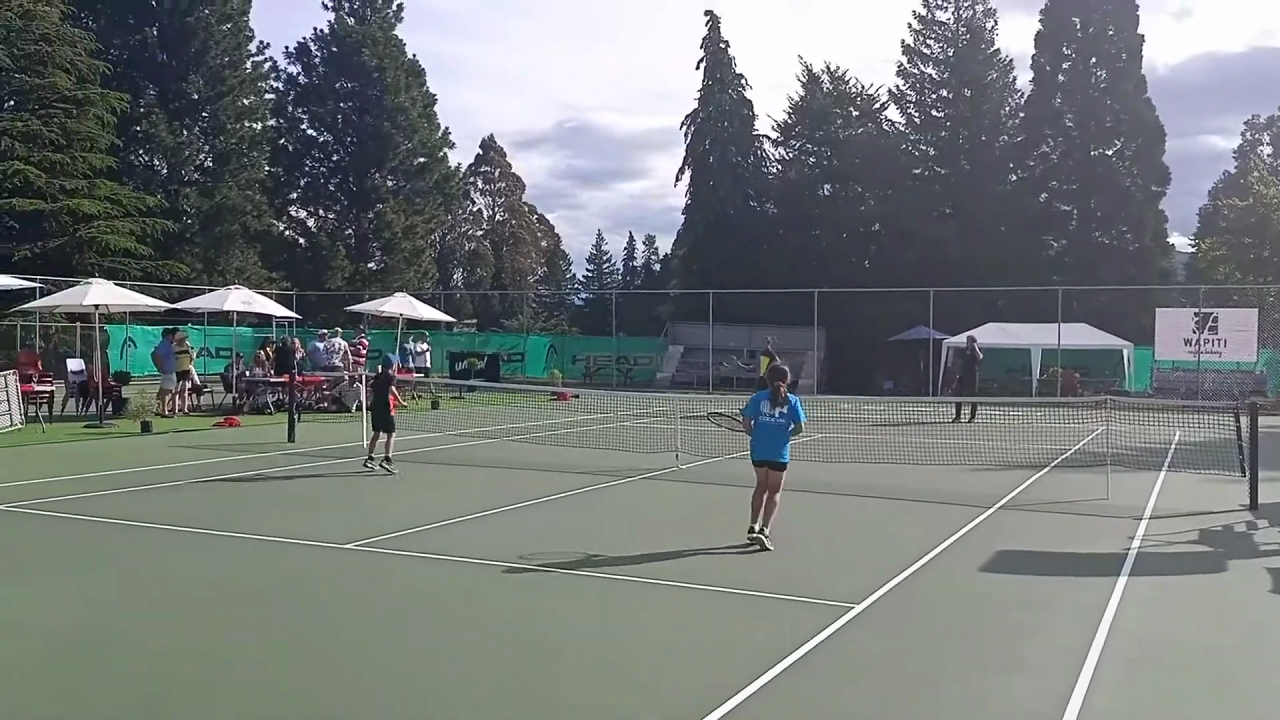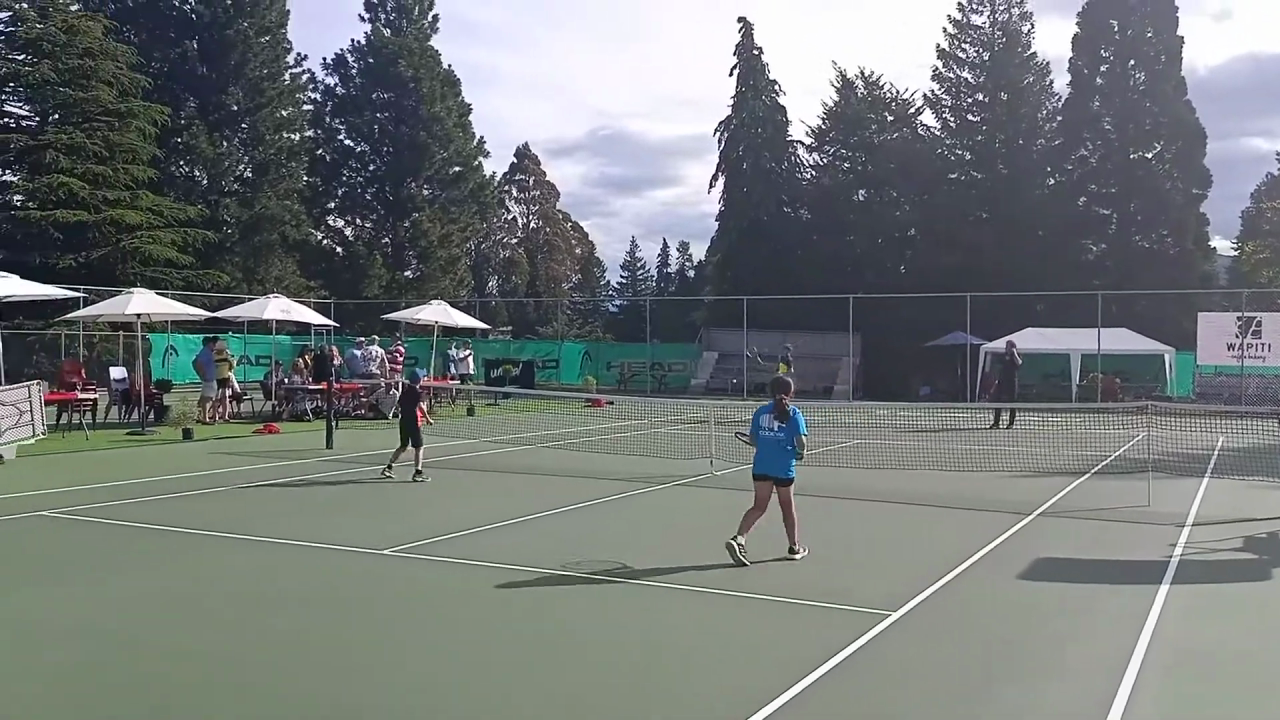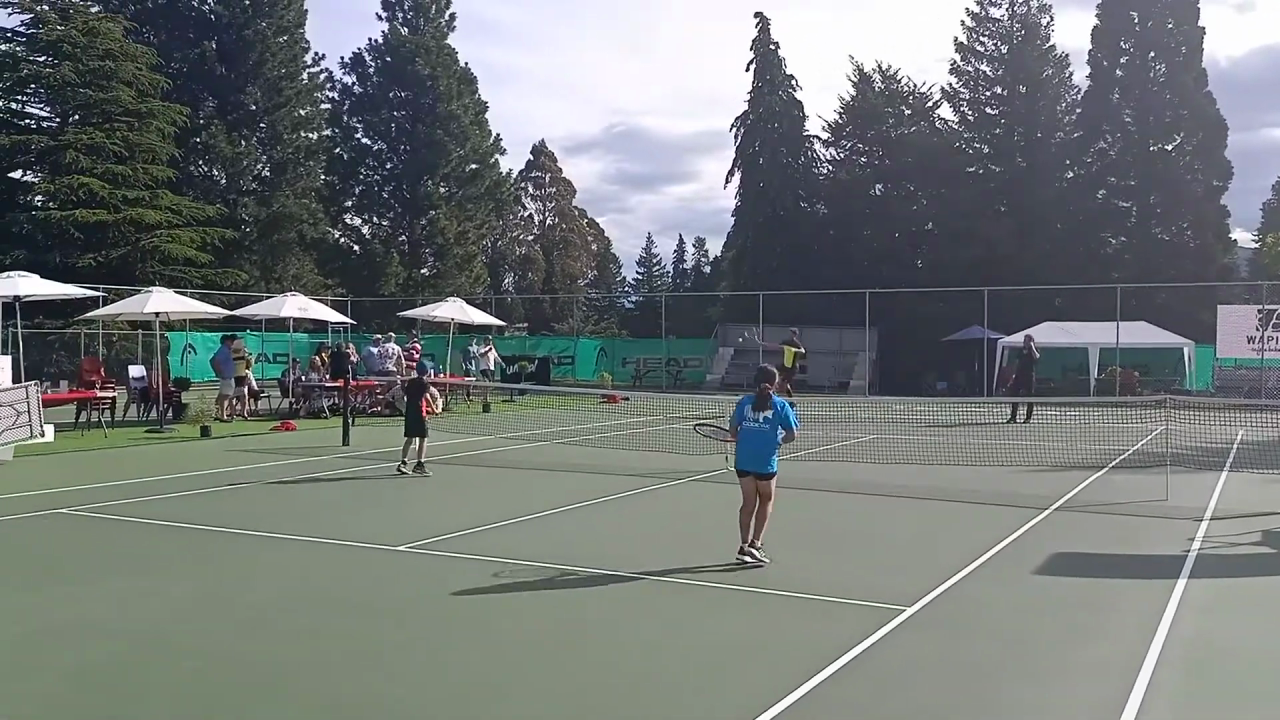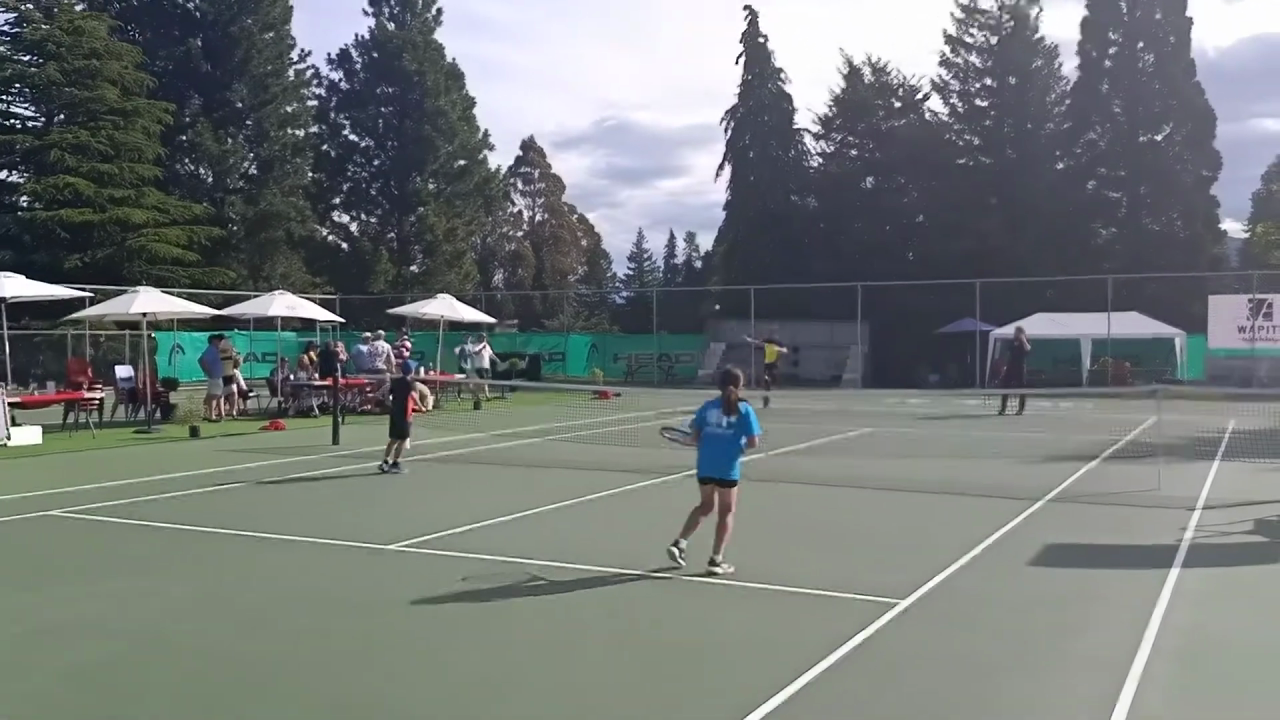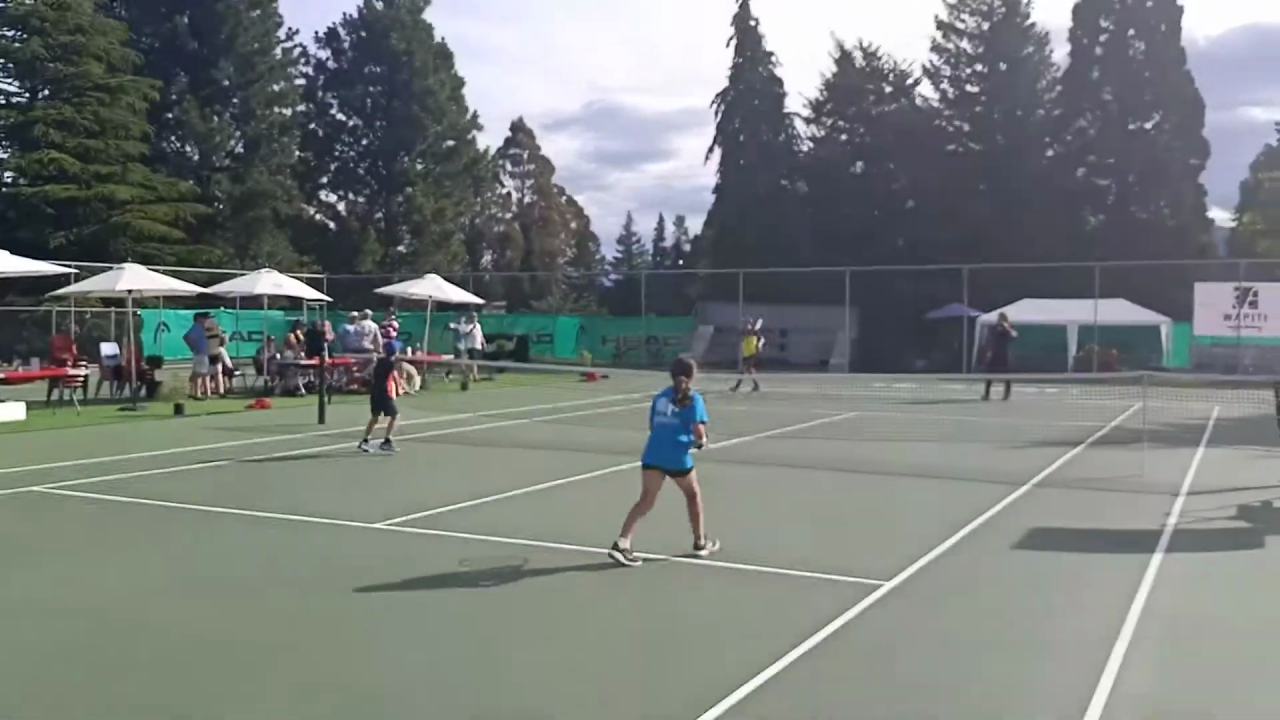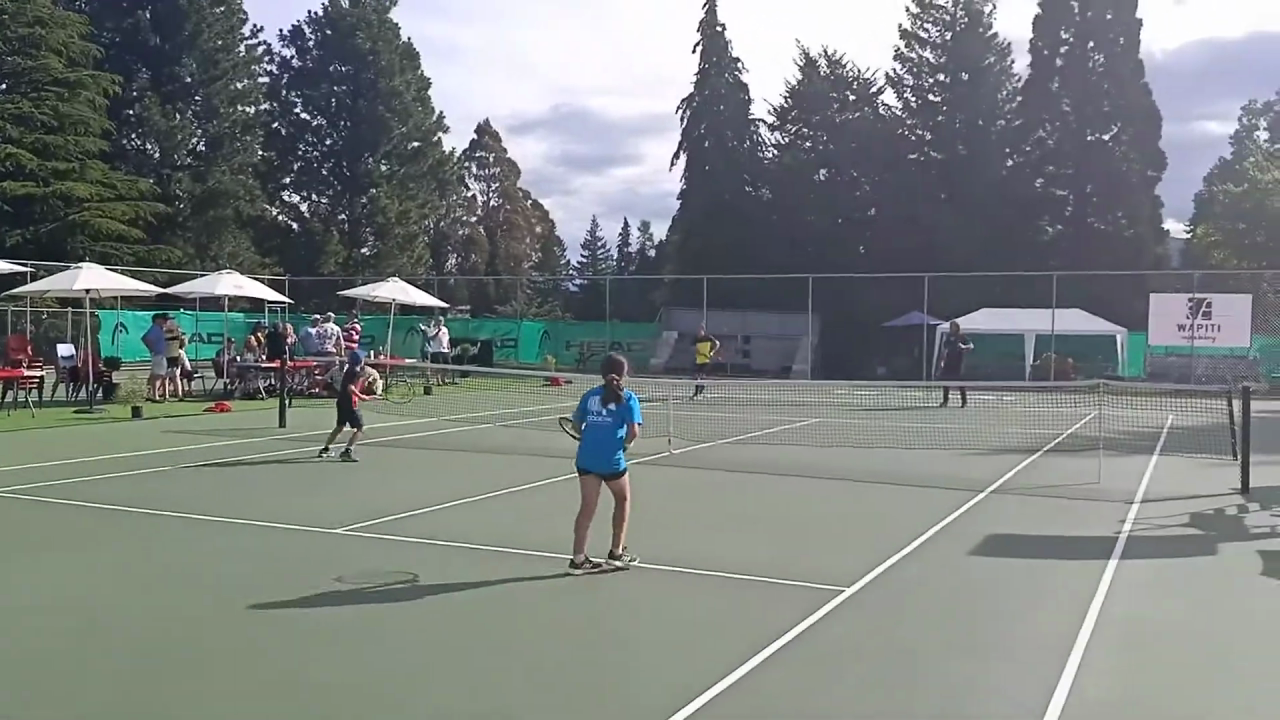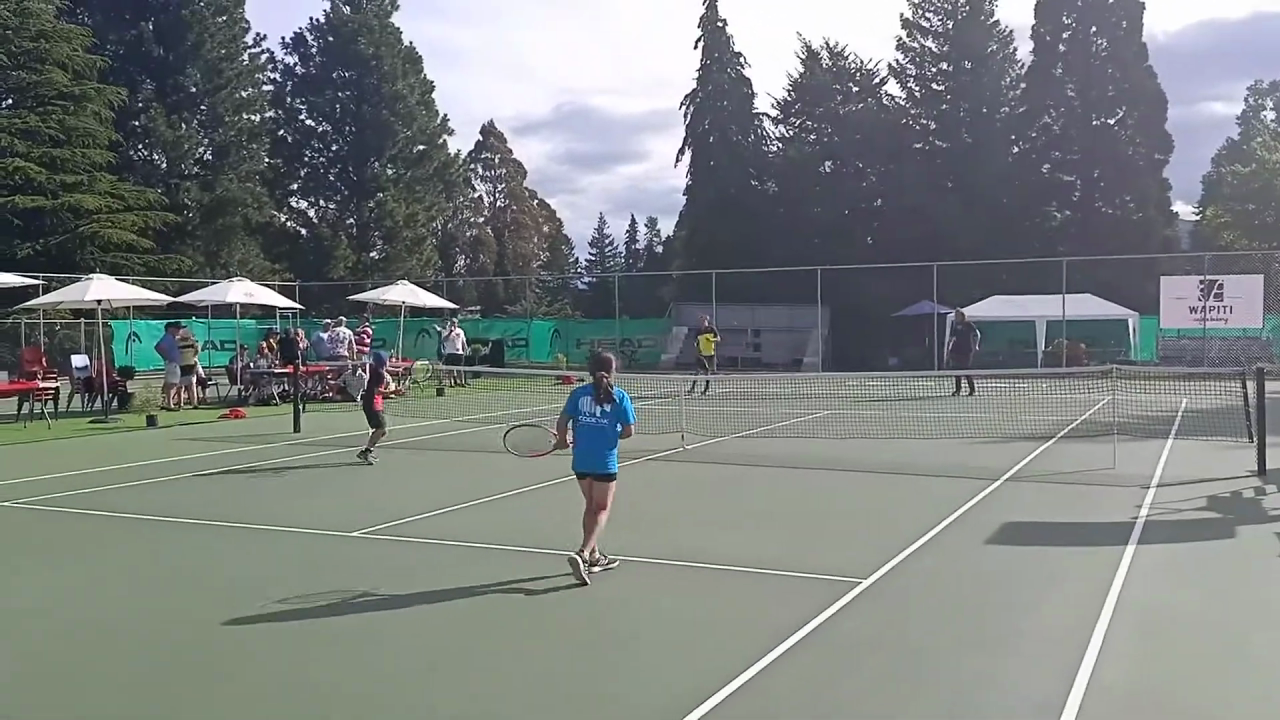
dt=0.2s
person 1, frame 1
left shoulder: (757, 397)
right shoulder: (792, 401)
left elbow: (746, 423)
right elbow: (800, 428)
left hip: (758, 452)
right hip: (779, 452)
left knee: (761, 487)
right knee: (774, 492)
left ankle: (754, 527)
right ankle: (763, 531)
person 1, frame 2
left shoulder: (760, 411)
right shoulder: (793, 413)
left elbow: (754, 439)
right elbow: (801, 443)
right wrist: (800, 453)
left hip: (761, 466)
right hip: (783, 468)
left knee: (759, 506)
right knee: (787, 506)
left ankle: (738, 540)
right ankle: (794, 548)
person 1, frame 3
left shoulder: (744, 402)
right shoulder: (780, 405)
left elbow: (733, 429)
right elbow: (792, 435)
left hip: (743, 459)
right hip: (765, 460)
left knee: (748, 502)
right knee: (765, 501)
left ankle: (745, 547)
right ankle: (756, 545)
person 1, frame 4
left shoulder: (707, 407)
right shoulder: (744, 410)
left elbow: (695, 436)
right elbow: (753, 443)
right wrist: (742, 449)
left hip: (705, 466)
right hip: (727, 468)
left knee: (705, 506)
right knee: (726, 512)
left ankle: (679, 542)
right ankle: (716, 560)
person 1, frame 5
left shoulder: (661, 396)
right shoulder: (693, 399)
right elbow: (699, 431)
right wrist: (701, 441)
left hip: (652, 455)
right hip: (677, 458)
left knee: (646, 500)
right knee: (693, 496)
left ankle: (620, 543)
right ankle: (700, 544)
person 1, frame 6
left shoulder: (590, 395)
right shoulder: (627, 398)
left elbow: (576, 423)
right elbow: (633, 432)
right wrist: (624, 442)
left hip: (586, 458)
right hip: (611, 460)
left knee: (587, 507)
right knee: (622, 501)
left ankle: (578, 559)
right ankle: (617, 552)
person 1, frame 7
left shoulder: (578, 393)
right shoulder: (620, 396)
left elbow: (563, 422)
right elbow: (628, 431)
left wrist: (562, 440)
left hip: (581, 460)
right hip: (604, 461)
left knee: (592, 507)
right knee: (601, 509)
left ankle: (594, 557)
right ankle: (582, 554)
